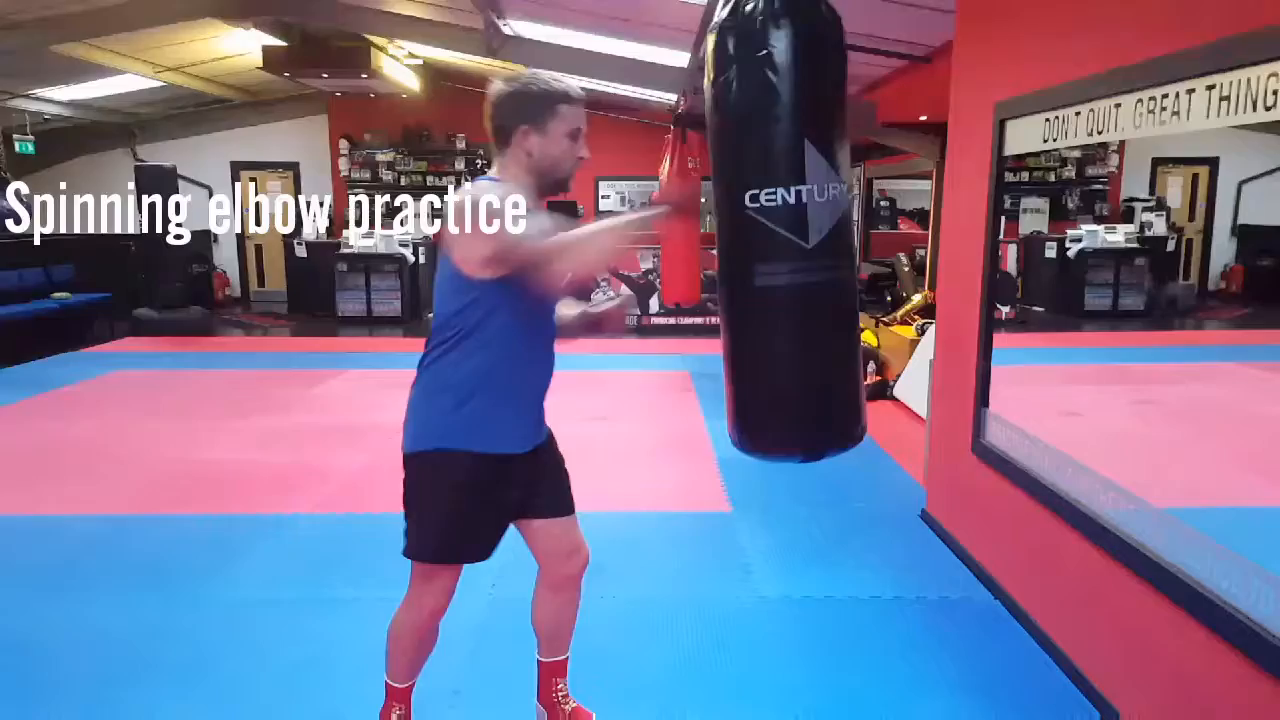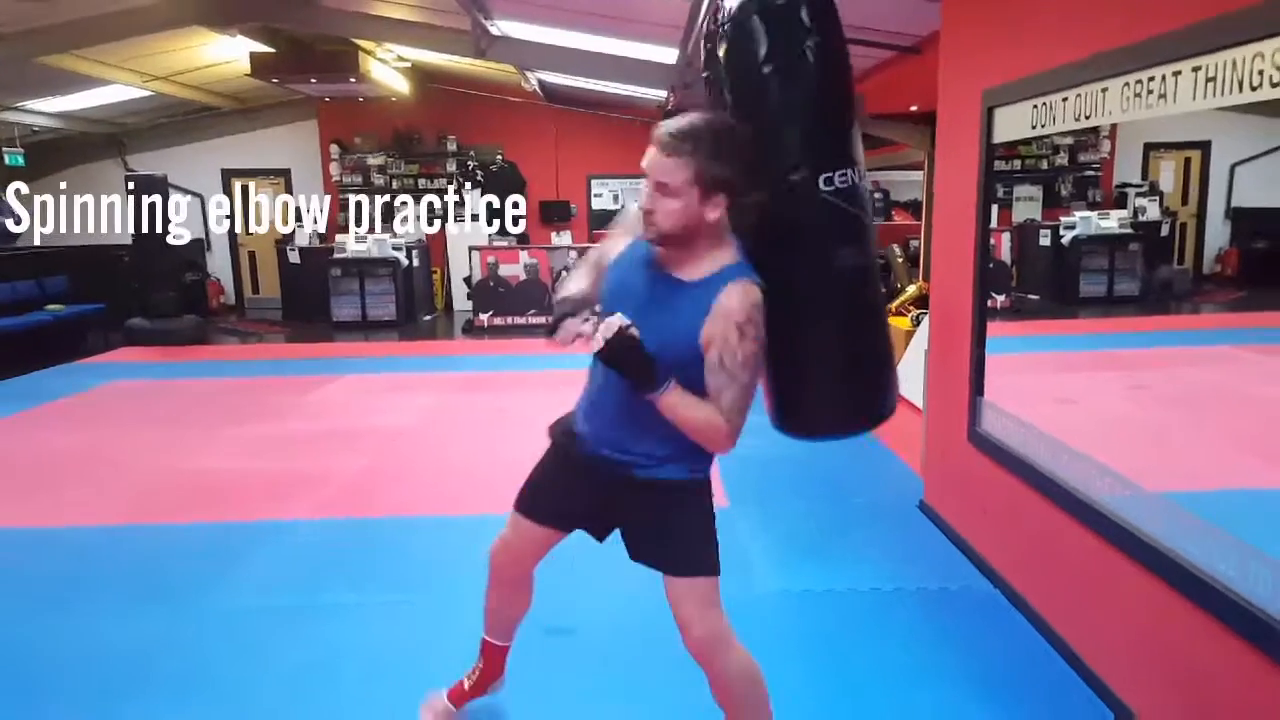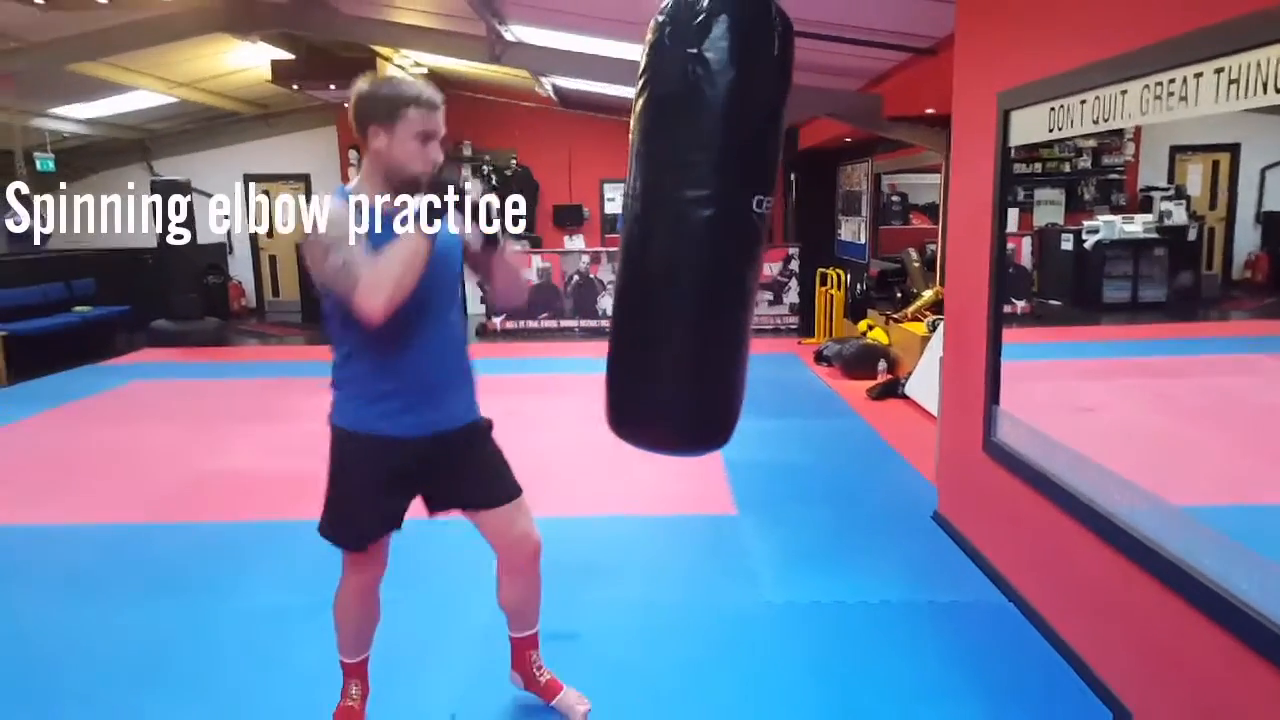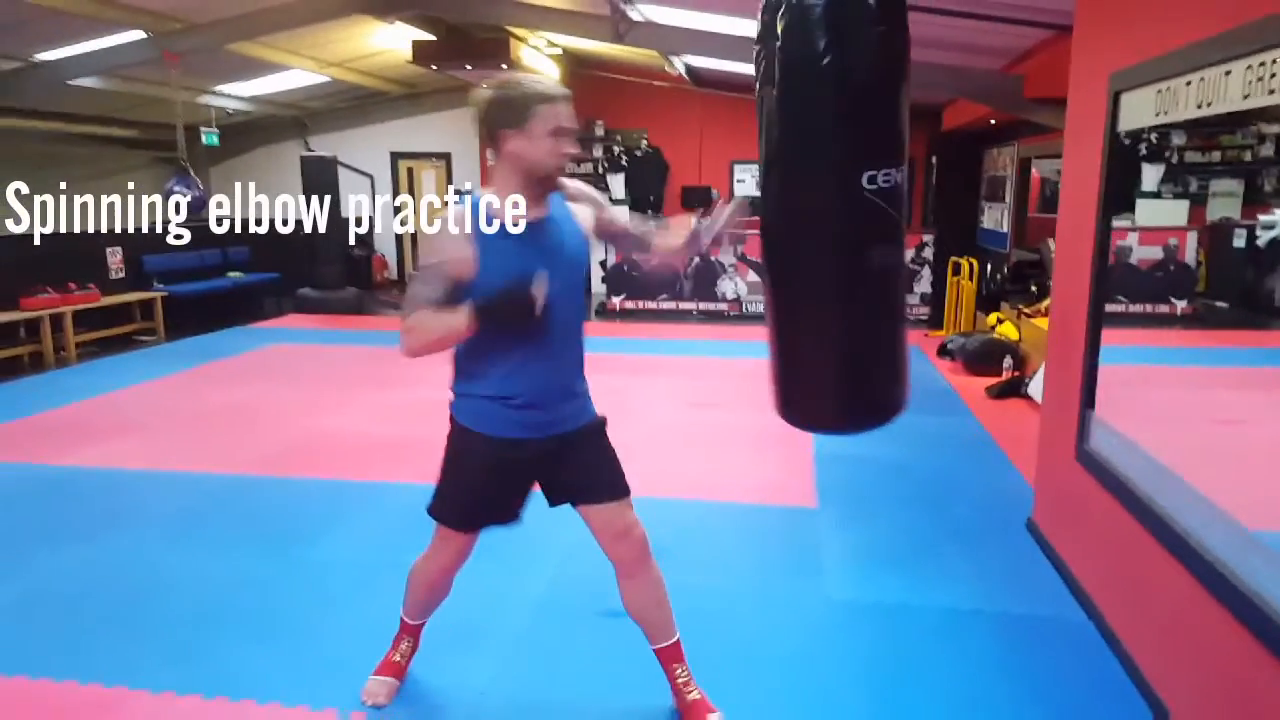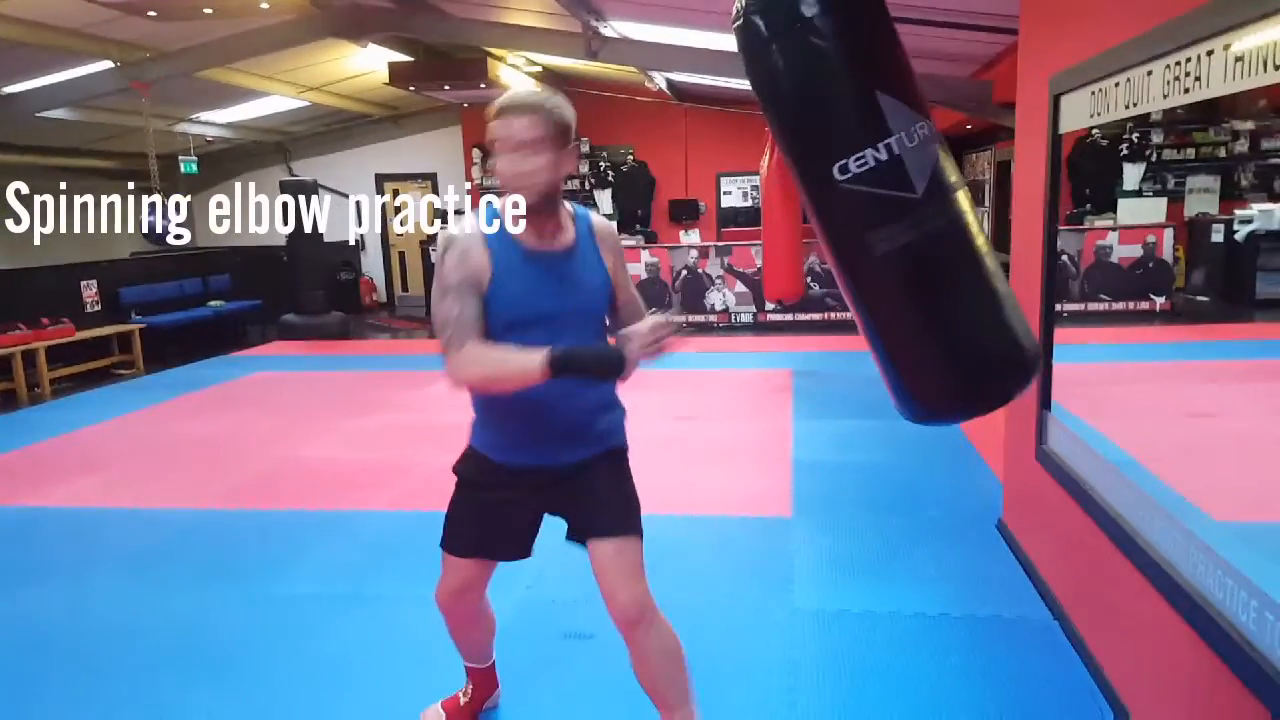
dt=1s
person 1, frame 1
left shoulder: (529, 210)
right shoulder: (488, 204)
right elbow: (561, 264)
left wrist: (592, 315)
right wrist: (651, 215)
left hip: (522, 434)
right hip: (455, 441)
left knee: (567, 559)
right knee: (432, 592)
person 1, frame 2
left shoulder: (735, 302)
right shoulder: (632, 232)
left elbow: (721, 433)
right elbow: (583, 287)
left wrist: (647, 376)
right wrist: (571, 308)
left hip: (668, 476)
right hip: (588, 443)
left knee: (706, 634)
right knee: (510, 556)
right ankle: (488, 670)
person 1, frame 3
right shoulder: (334, 216)
left elbow: (515, 297)
right elbow: (374, 302)
left wrist: (488, 239)
right wrist: (425, 226)
left hip: (455, 422)
right hip: (371, 432)
left knee: (522, 545)
right knee: (363, 571)
left ankle: (526, 664)
person 1, frame 4
left shoulder: (575, 203)
right shoulder: (459, 232)
left elbow: (653, 241)
right elbow: (414, 336)
left wrist: (708, 229)
right wrist: (484, 313)
left hip: (571, 423)
right hip: (487, 428)
left knee: (630, 548)
right knee: (447, 550)
right ankle: (403, 646)
person 1, frame 5
left shoulder: (598, 236)
right shoulder: (469, 246)
left elbow: (629, 325)
right elbow: (462, 361)
left wrist: (647, 334)
right wrist: (562, 360)
left hip: (592, 451)
right hip: (501, 455)
left knee: (633, 605)
right knee: (456, 592)
